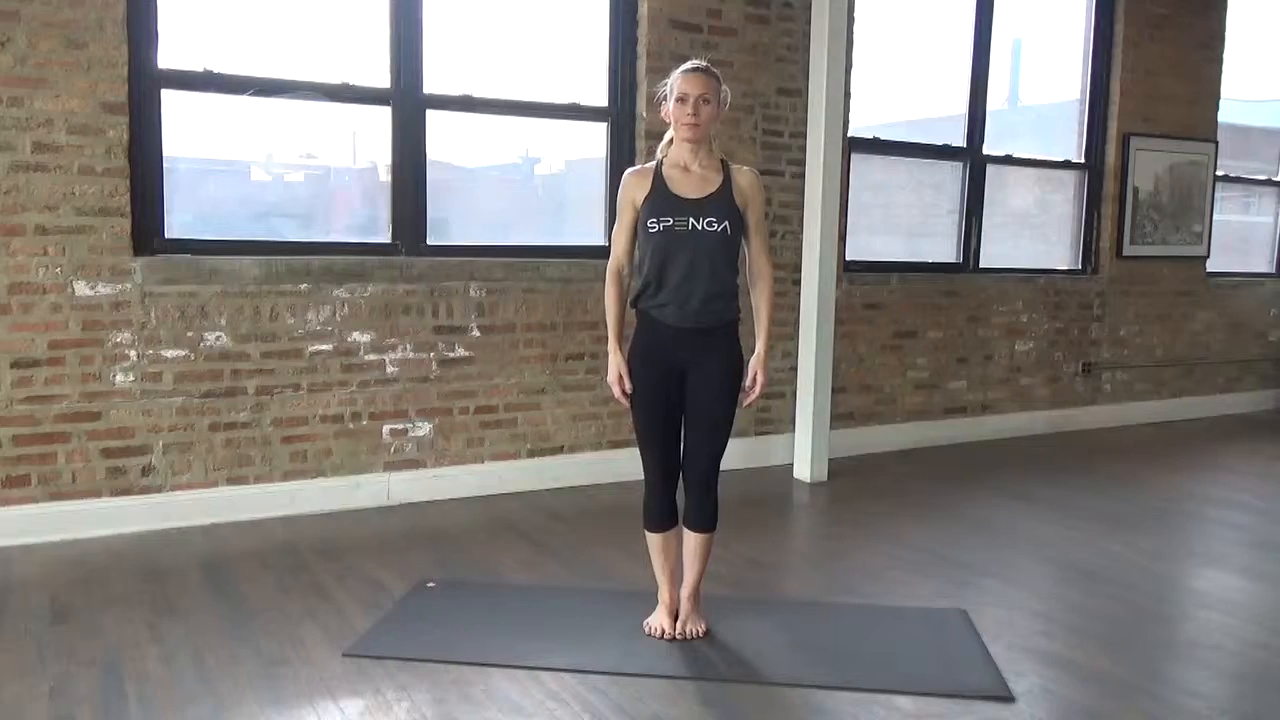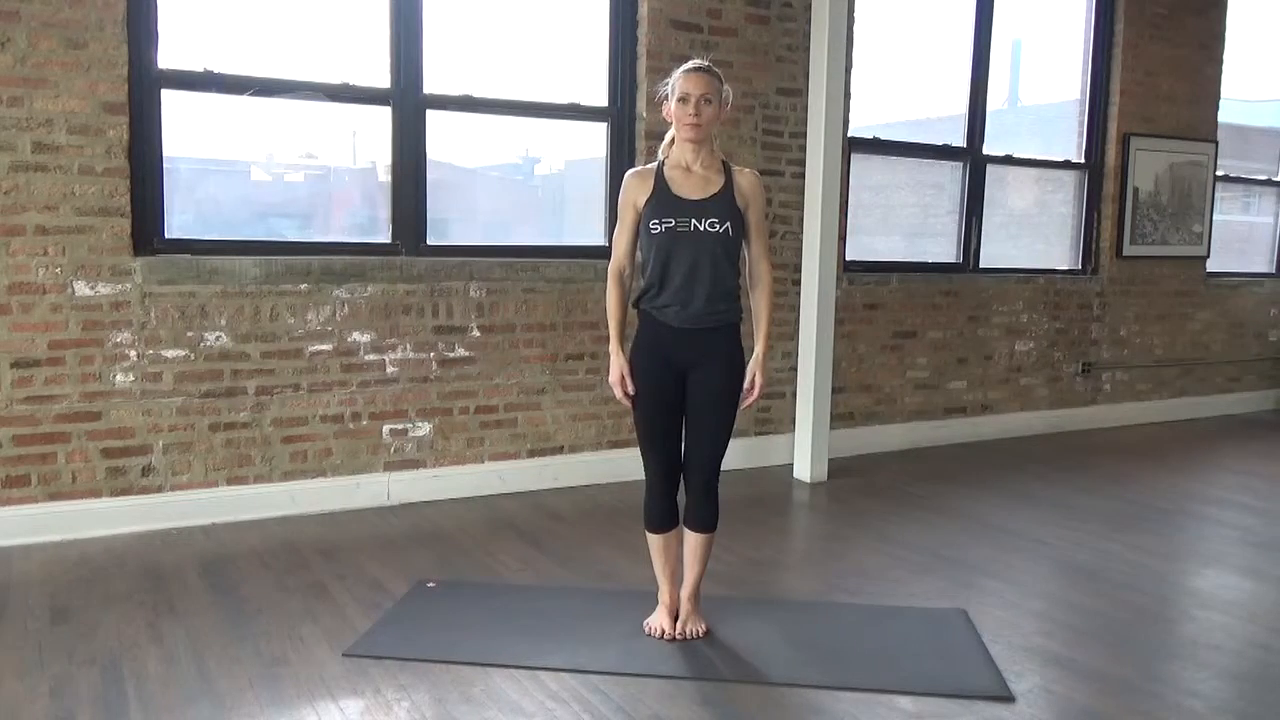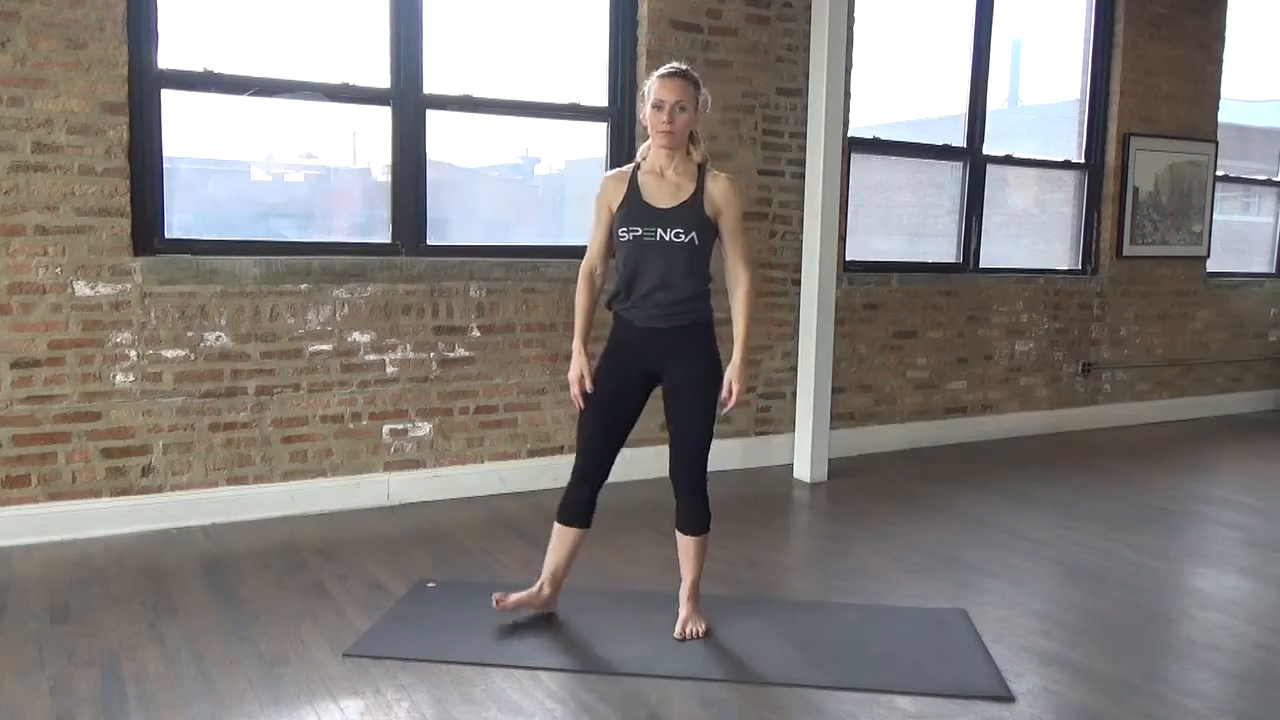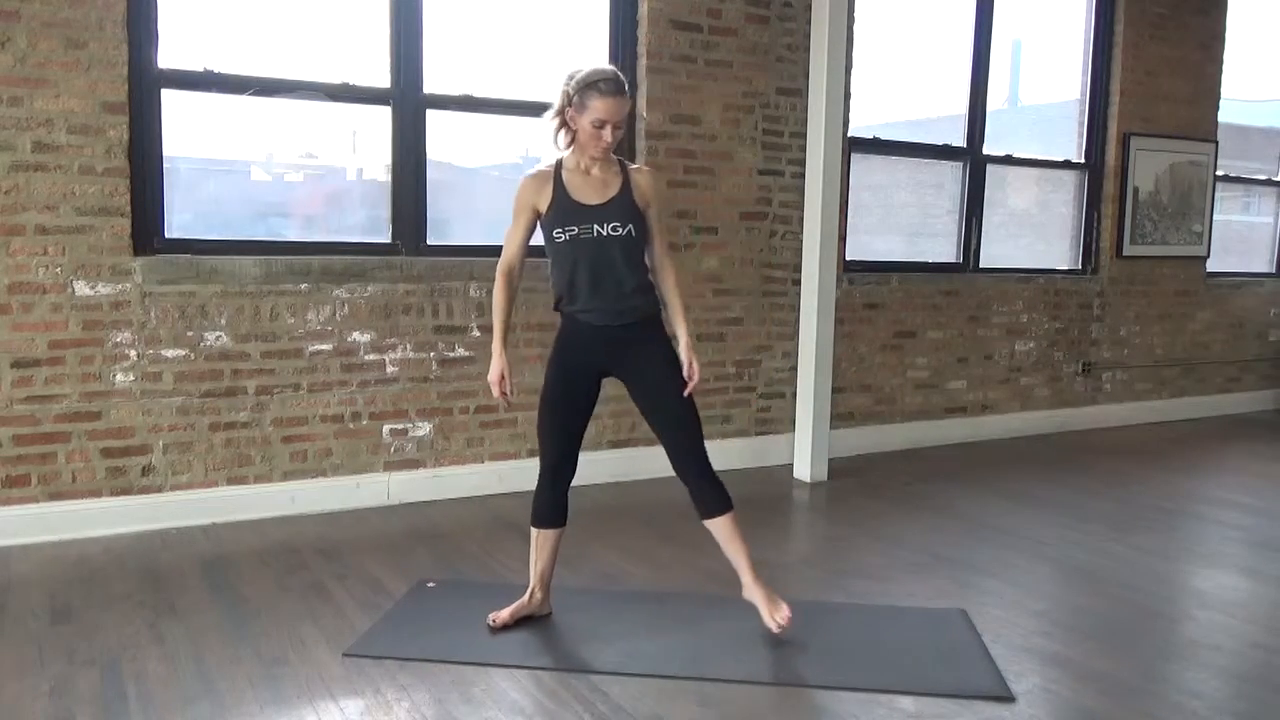
dt=0.7s
person 1, frame 1
left shoulder: (742, 183)
right shoulder: (638, 182)
left elbow: (760, 268)
right elbow: (618, 269)
left wrist: (762, 347)
right wrist: (614, 348)
left hip: (716, 346)
right hip: (655, 344)
left knee: (701, 475)
right knee: (659, 475)
left ankle: (691, 599)
right ankle: (665, 599)
person 1, frame 2
left shoulder: (744, 184)
right shoulder: (640, 182)
left elbow: (759, 270)
right elbow: (619, 270)
left wrist: (761, 349)
right wrist: (616, 350)
left hip: (718, 347)
right hip: (656, 343)
left knee: (702, 476)
right knee: (661, 476)
left ankle: (690, 599)
right ankle: (665, 598)
person 1, frame 3
left shoulder: (717, 189)
right shoulder: (616, 186)
left elbow: (738, 274)
right elbow: (592, 270)
left wrist: (738, 356)
right wrist: (578, 348)
left hip: (690, 346)
right hip: (628, 342)
left knee: (688, 475)
right knee: (588, 468)
left ankle: (689, 600)
right ankle: (546, 587)
person 1, frame 4
left shoulder: (640, 182)
right shoulder: (540, 186)
left elbow: (660, 262)
right elbow: (508, 268)
left wrist: (684, 338)
right wrist: (499, 348)
left hip: (643, 337)
right hip: (577, 341)
left knee: (692, 461)
right knee: (554, 469)
left ankle: (752, 583)
right ankle: (536, 594)
